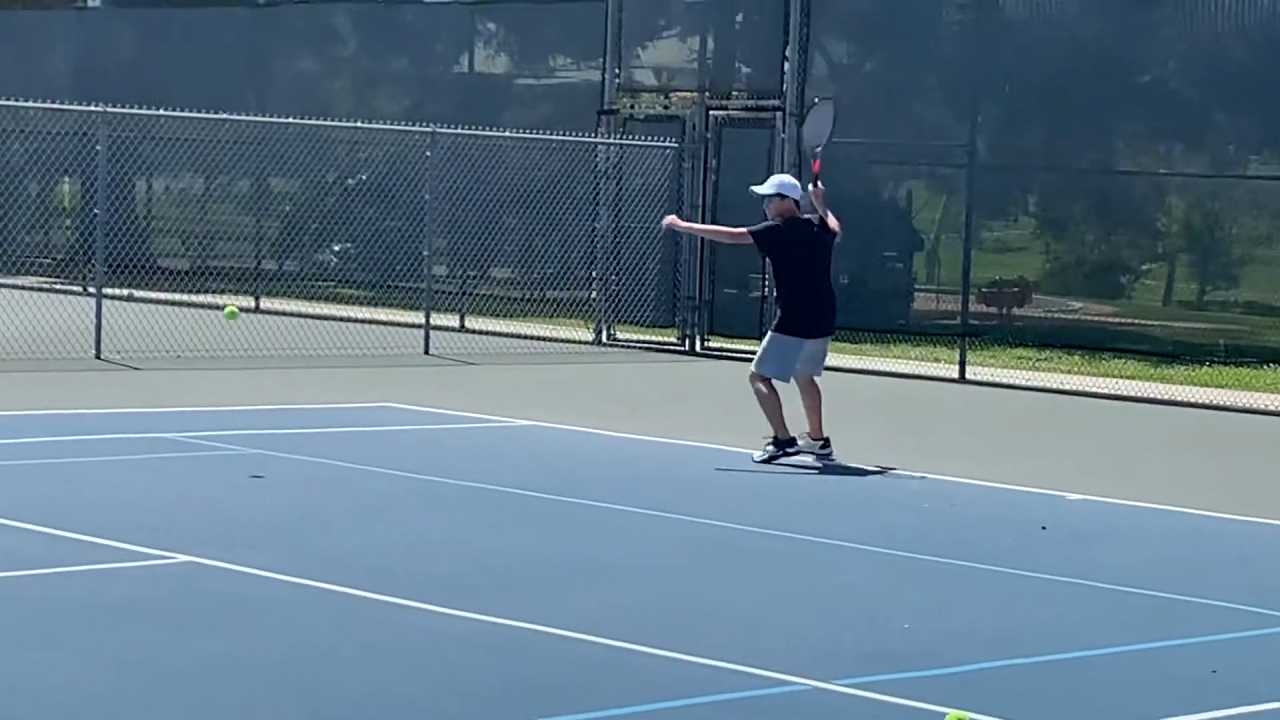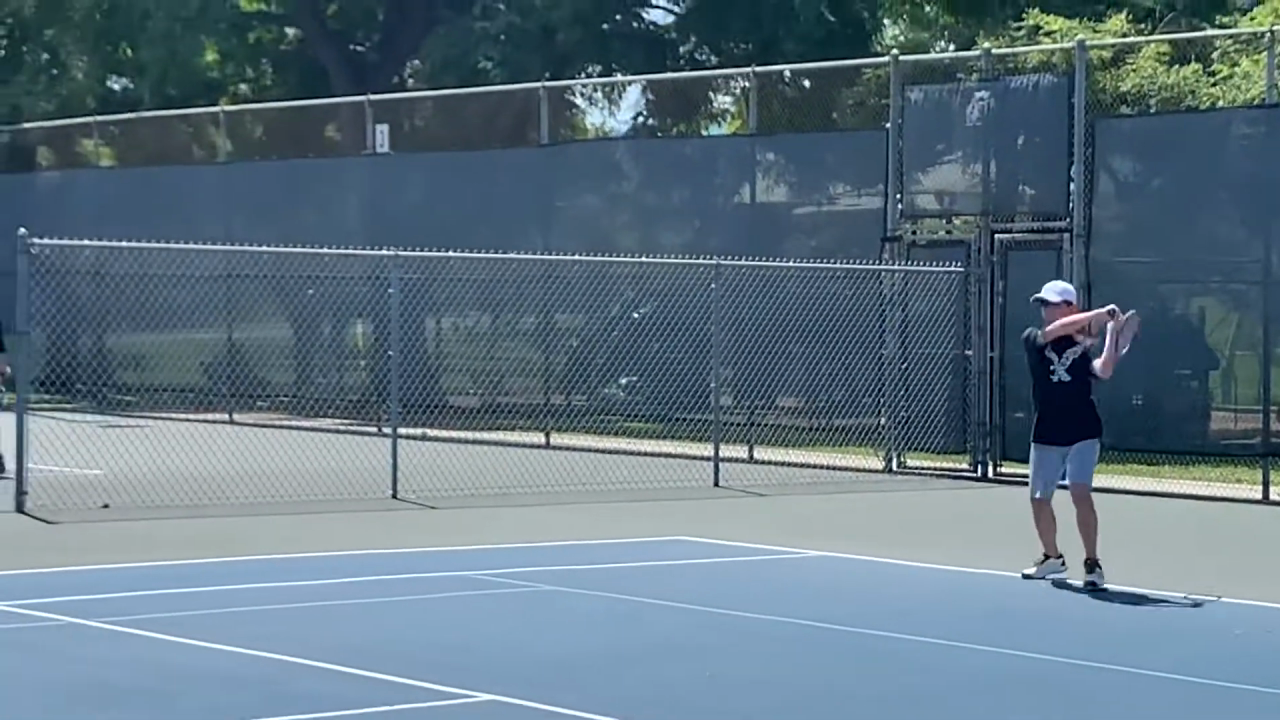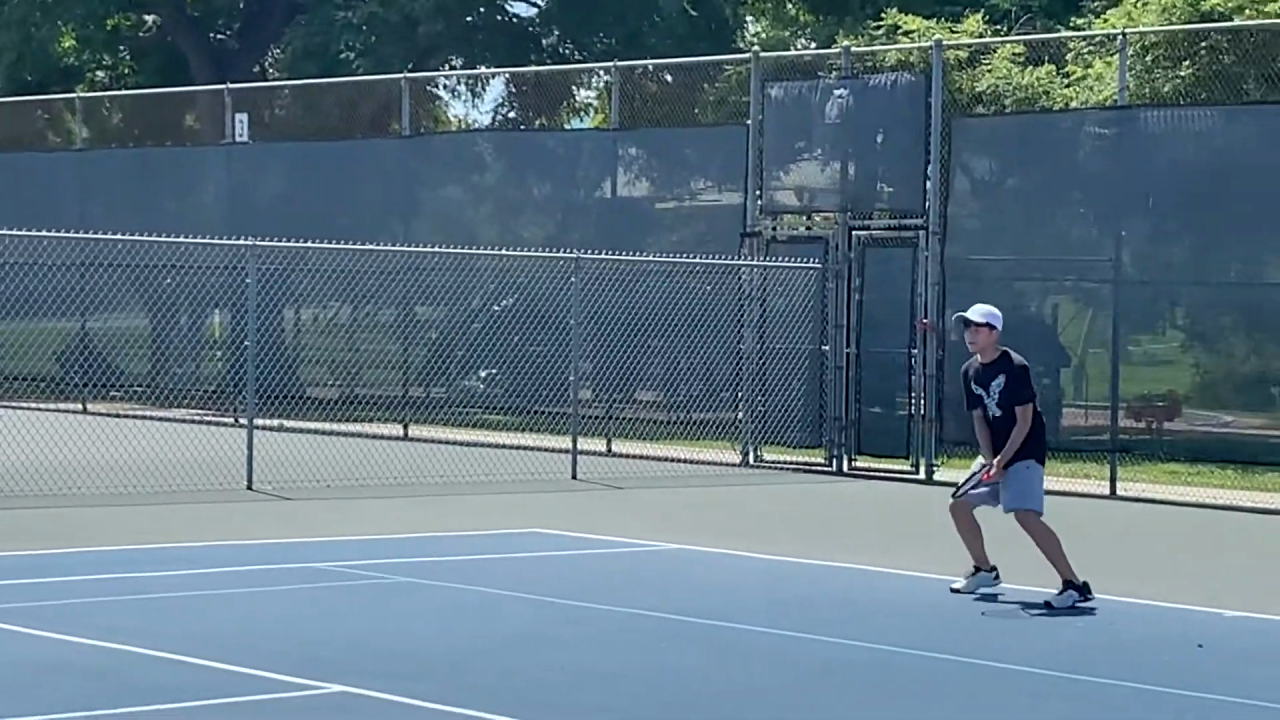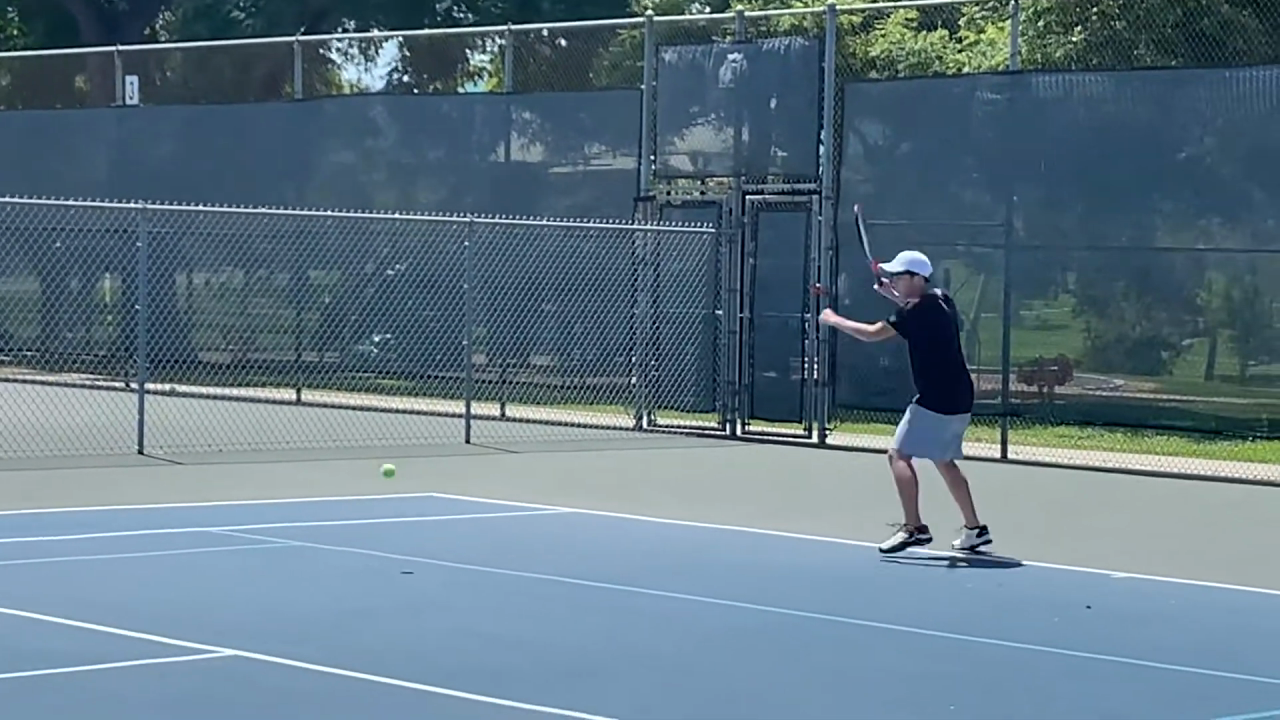
dt=1s
person 1, frame 1
left shoulder: (778, 230)
right shoulder: (817, 224)
left elbow: (730, 235)
right elbow: (836, 228)
left wrist: (682, 225)
right wrist: (819, 202)
left hip: (795, 323)
right hip: (823, 322)
left knee: (760, 378)
right knee: (803, 373)
left ankle: (783, 440)
right ankle: (817, 438)
person 1, frame 2
left shoulder: (1086, 343)
right shoulder: (1033, 338)
left elbow: (1105, 371)
right elbow: (1056, 332)
left wrist: (1111, 331)
right wrist: (1100, 314)
left hip: (1084, 432)
right hip: (1047, 434)
left knee: (1080, 494)
right knee: (1039, 500)
left ankle: (1093, 563)
right ankle: (1051, 557)
person 1, frame 3
left shoulder: (1016, 367)
right shoulder: (969, 371)
left elbow: (1024, 422)
right elbow: (979, 419)
left wrist: (1000, 461)
right wrist: (990, 461)
left hip: (1024, 454)
right hip: (995, 453)
left knee: (1026, 516)
right knee: (959, 506)
left ankle: (1074, 585)
right ankle: (984, 570)
person 1, frame 4
left shoulder: (915, 309)
right shoulder: (943, 302)
left elbow: (872, 333)
left wrist: (833, 320)
right wrist: (895, 296)
left hip: (935, 401)
right hip: (961, 399)
left knee: (899, 456)
right knee: (945, 463)
left ankle: (913, 529)
right ankle: (976, 530)
